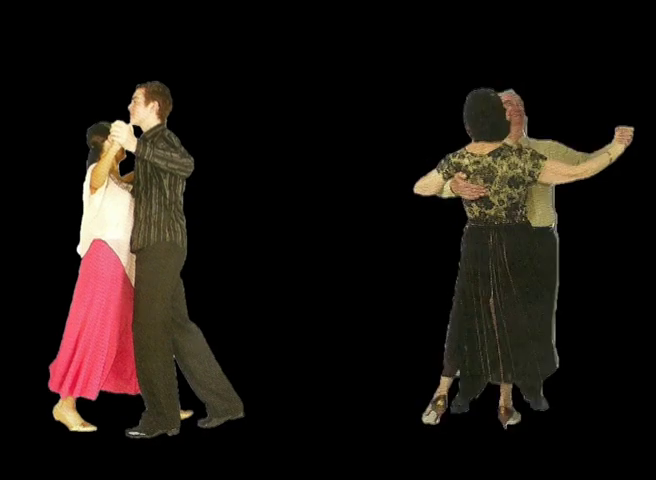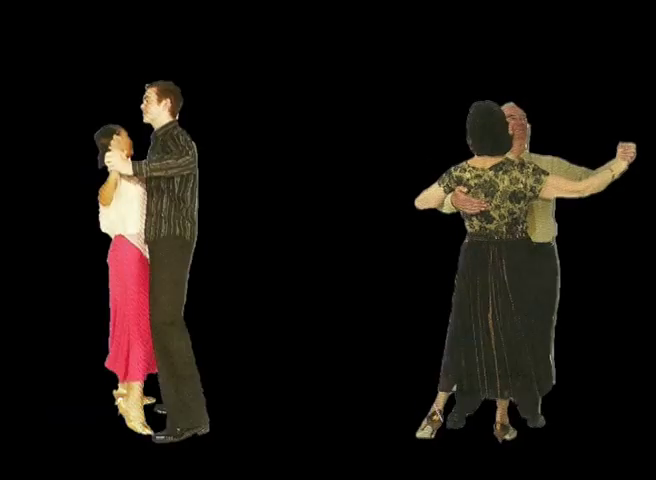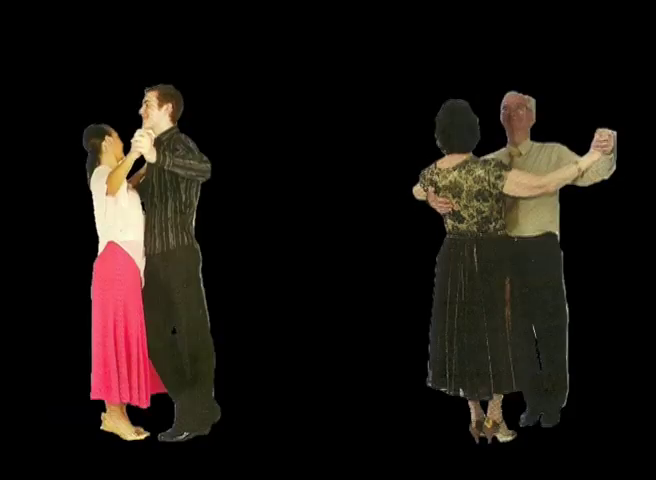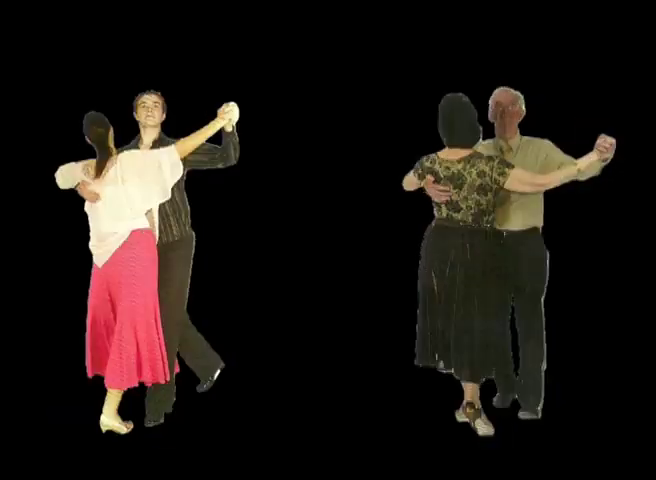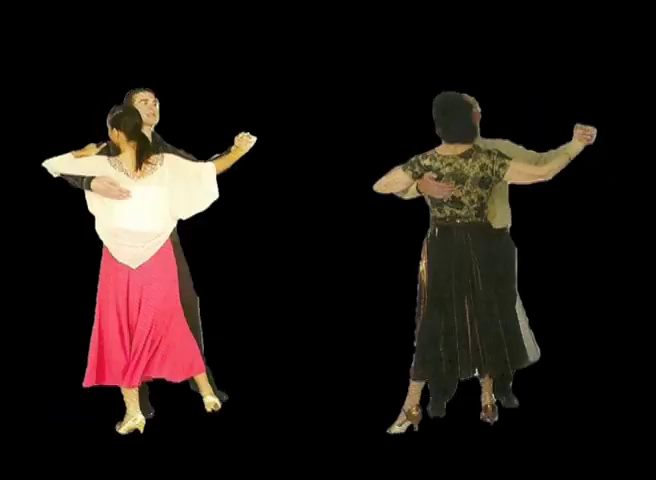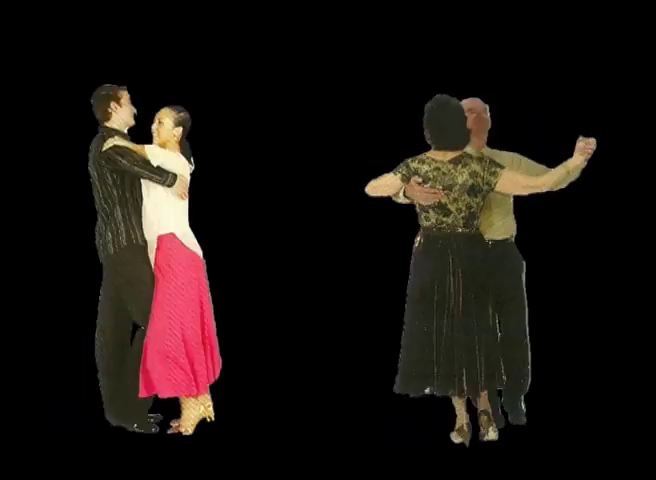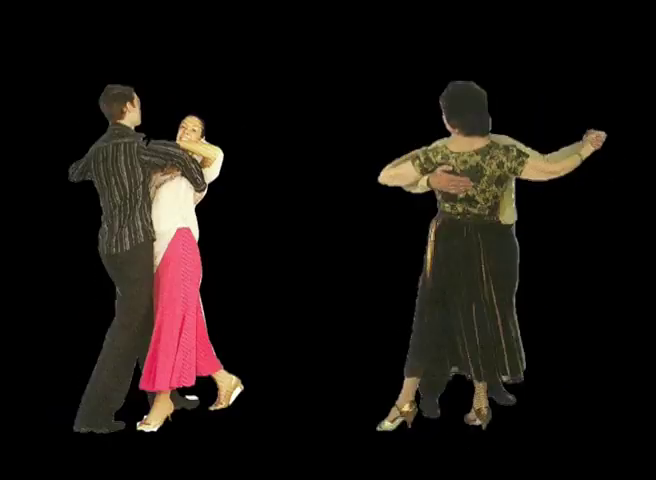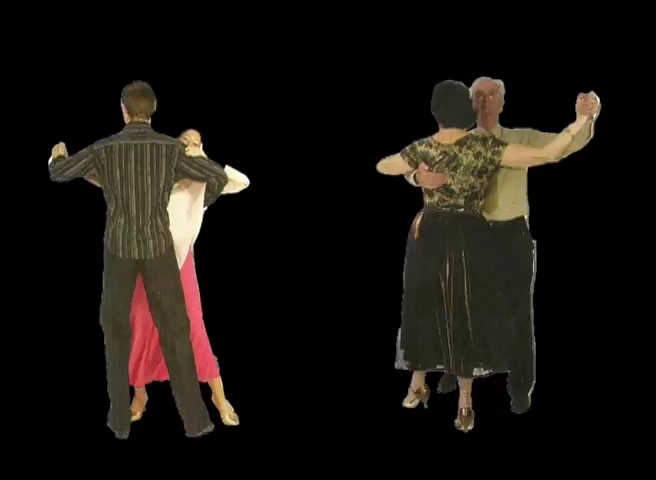
dt=0.2s
person 1, frame 1
left shoulder: (163, 139)
right shoulder: (152, 143)
left elbow: (186, 164)
left wrist: (136, 146)
left hip: (161, 245)
right hip: (156, 245)
left knee: (148, 326)
right knee: (176, 324)
left ankle: (162, 415)
right ankle: (223, 401)
person 1, frame 2
left shoulder: (175, 137)
right shoulder: (162, 140)
left elbow: (187, 163)
left wrist: (133, 167)
right wrist: (128, 172)
left hip: (173, 239)
right hip: (163, 239)
left knee: (165, 321)
right knee: (165, 320)
left ankle: (189, 416)
right ankle: (182, 401)
person 1, frame 3
left shoulder: (179, 144)
right shoulder: (159, 149)
left elbow: (203, 169)
left wrist: (156, 158)
left hip: (178, 250)
right hip: (156, 254)
left knee: (191, 330)
right knee: (154, 331)
left ankle: (198, 413)
right ankle: (189, 404)
person 1, frame 4
right shoulder: (124, 154)
left elbow: (226, 158)
left wrist: (229, 128)
right wrist: (83, 185)
left hip: (176, 242)
left knee: (170, 317)
right knee: (169, 316)
left ankle: (159, 400)
right ankle: (207, 364)
person 1, frame 5
left shoulder: (166, 151)
right shoulder: (114, 150)
right elbow: (68, 169)
left wrist: (234, 150)
right wrist: (93, 183)
left hip: (167, 239)
left knee: (186, 306)
person 1, frame 6
left shoulder: (110, 145)
right shoulder: (107, 145)
right wrist: (172, 180)
left hip: (125, 245)
right hip: (124, 245)
left knee: (117, 324)
left ankle: (121, 406)
right ankle: (128, 408)
person 1, frame 7
left shoulder: (98, 149)
right shoulder: (132, 144)
left elbow: (75, 173)
right elbow: (178, 155)
right wrist: (200, 184)
left hip: (113, 243)
right hip: (133, 243)
left knee: (143, 317)
right knee: (129, 325)
right ankle: (93, 414)
person 1, frame 8
left shoulder: (104, 148)
right shoulder: (170, 147)
left elbow: (58, 172)
right elbow: (218, 176)
left wrist: (58, 155)
right wrist: (202, 200)
left hip: (118, 247)
right hip: (157, 246)
left knee: (117, 329)
right knee: (174, 328)
left ankle: (120, 418)
right ankle: (194, 418)
person 2, frame 1
left shoulder: (457, 160)
right shoulder: (521, 157)
left elbow: (419, 189)
right elbow: (577, 172)
right wrist: (615, 148)
left hip: (476, 247)
right hip: (515, 246)
left knee: (469, 320)
right knee: (512, 319)
left ankle: (441, 398)
right ankle: (505, 405)
person 2, frame 2
left shoulder: (457, 174)
right shoulder: (519, 172)
left elbow: (421, 202)
right elbow: (579, 189)
right wrist: (621, 164)
left hip: (474, 261)
right hip: (514, 262)
left knee: (469, 335)
right knee: (511, 337)
left ankle: (435, 413)
right ankle: (499, 419)
person 2, frame 3
left shoulder: (432, 173)
right shoulder: (488, 170)
left elbow: (418, 193)
right elbow: (544, 186)
right wrist: (593, 156)
left hip: (454, 258)
right hip: (491, 259)
left knee: (456, 333)
right knee: (493, 332)
left ankle: (476, 417)
right ankle: (490, 420)
person 2, frame 4
left shoulder: (429, 163)
right shoulder: (488, 166)
left elbow: (407, 185)
right elbow: (542, 182)
right wrist: (591, 157)
left hip: (439, 246)
right hip: (478, 250)
left knee: (443, 314)
right knee: (474, 322)
right ankle: (470, 403)
person 2, frame 5
left shoulder: (425, 162)
right shoulder: (487, 159)
left elbow: (380, 187)
right elbow: (540, 173)
left wrist: (408, 175)
right wrist: (576, 146)
left hip: (442, 248)
right hip: (481, 246)
left knee: (438, 324)
right knee: (486, 319)
left ankle: (412, 408)
right ankle: (488, 403)
person 2, frame 6
left shoulder: (415, 166)
right shoulder: (477, 166)
left elbow: (371, 188)
right elbow: (535, 185)
right wrist: (577, 157)
left hip: (428, 258)
right hip: (469, 257)
left knee: (428, 336)
right knee: (465, 333)
right ankle: (482, 415)
person 2, frame 7
left shoulder: (434, 154)
right shoulder: (503, 153)
left elbow: (385, 177)
right elbow: (556, 169)
left wrist: (413, 162)
right wrist: (587, 147)
left hip: (447, 243)
right hip: (487, 244)
left knee: (436, 321)
right knee: (482, 319)
left ankle: (406, 405)
right ankle: (480, 406)
person 2, frame 8
left shoulder: (422, 148)
right shoulder: (485, 147)
left elbow: (382, 166)
right elbow: (543, 155)
right wrist: (579, 122)
left hip: (427, 237)
right hip: (468, 238)
left knee: (424, 310)
right knee: (466, 314)
left ankle: (418, 387)
right ankle: (464, 405)
person 3, frame 1
left shoulder: (548, 150)
left elbow: (587, 164)
right elbow: (445, 182)
left wrist: (617, 144)
right wrist: (455, 185)
left hip: (540, 241)
left knee: (541, 315)
person 3, frame 2
left shoulder: (549, 165)
left elbow: (591, 180)
right elbow: (454, 196)
left wrist: (622, 164)
right wrist: (455, 199)
left hip: (540, 257)
left knee: (543, 331)
person 3, frame 3
left shoulder: (552, 153)
right shoulder: (490, 163)
left elbow: (591, 174)
left wrist: (604, 154)
right wrist: (437, 197)
left hip: (539, 249)
left knee: (550, 326)
right knee: (516, 328)
left ankle: (552, 401)
right ankle: (533, 398)
person 3, frame 4
left shoulder: (540, 149)
right shoulder: (479, 153)
left elbow: (577, 170)
left wrist: (600, 155)
right wrist: (431, 187)
left hip: (526, 244)
left knee: (529, 319)
left ankle: (531, 398)
right ankle: (505, 385)
person 3, frame 5
left shoulder: (503, 150)
left elbow: (544, 163)
right elbow: (405, 184)
left wrist: (576, 144)
right wrist: (421, 186)
left ankle: (502, 384)
person 3, frame 6
left shoulder: (506, 162)
right elbow: (403, 187)
left wrist: (578, 159)
right wrist: (411, 191)
left hip: (503, 254)
left knee: (513, 327)
left ankle: (514, 398)
person 3, frame 7
left shoulder: (504, 145)
right shoulder: (443, 149)
left elbow: (547, 164)
right elbow: (413, 177)
left wrist: (583, 147)
right wrist: (434, 181)
left hip: (503, 239)
right hip: (466, 241)
left knee: (498, 311)
right knee: (456, 315)
left ankle: (490, 383)
person 3, frame 8
left shoulder: (522, 139)
left elbow: (568, 144)
right elbow: (416, 168)
left wrist: (586, 116)
right wrist: (420, 175)
left hip: (512, 237)
left knee: (516, 313)
left ankle: (520, 386)
person 4, frame 1
left shoulder: (118, 179)
right shoulder: (98, 171)
right elbow: (95, 182)
right wrist: (112, 150)
left hip: (123, 259)
right hip: (105, 257)
left knee: (135, 330)
right knee: (93, 330)
right ankle: (65, 404)
person 4, frame 2
left shoulder: (131, 174)
right shoulder: (114, 173)
right elbow: (104, 198)
right wrist: (116, 168)
left hip: (139, 250)
right hip: (128, 250)
left knee: (138, 318)
right knee: (135, 319)
left ankle: (126, 388)
right ankle: (130, 398)
person 4, frame 3
left shoulder: (111, 174)
right shoulder: (103, 173)
right elbow: (112, 187)
right wrist: (133, 155)
left hip: (126, 259)
right hip: (118, 259)
left knee: (128, 331)
right knee: (121, 332)
left ankle: (114, 408)
right ankle: (115, 413)
person 4, frame 4
left shoulder: (85, 169)
right shoulder: (130, 161)
left elbow: (61, 174)
right elbow: (176, 150)
right wrist: (217, 123)
left hip: (104, 254)
right hip: (134, 249)
left knee: (110, 324)
right knee: (133, 325)
left ankle: (112, 402)
right ankle: (110, 409)
person 4, frame 5
left shoulder: (102, 166)
right shoulder: (164, 164)
left elbow: (55, 164)
right elbow: (210, 170)
left wrist: (87, 153)
right wrist: (239, 149)
left hip: (118, 257)
right hip: (156, 254)
left knee: (118, 332)
right knee: (168, 325)
left ankle: (132, 410)
person 4, frame 6
left shoulder: (176, 161)
right shoulder: (162, 162)
left wrist: (127, 145)
left hip: (173, 250)
right hip: (165, 250)
left knee: (169, 330)
right knee: (185, 326)
left ankle: (194, 402)
right ankle: (200, 399)
person 4, frame 7
left shoulder: (197, 167)
right shoulder: (163, 166)
left elbow: (216, 153)
left wrist: (180, 145)
left hip: (179, 245)
right hip: (160, 248)
left knee: (173, 320)
right knee: (178, 322)
right ankle: (224, 380)
person 4, frame 8
left shoulder: (200, 178)
left elbow: (242, 181)
left hip: (179, 257)
left knee: (191, 329)
right knee: (142, 327)
right ankle: (139, 394)
